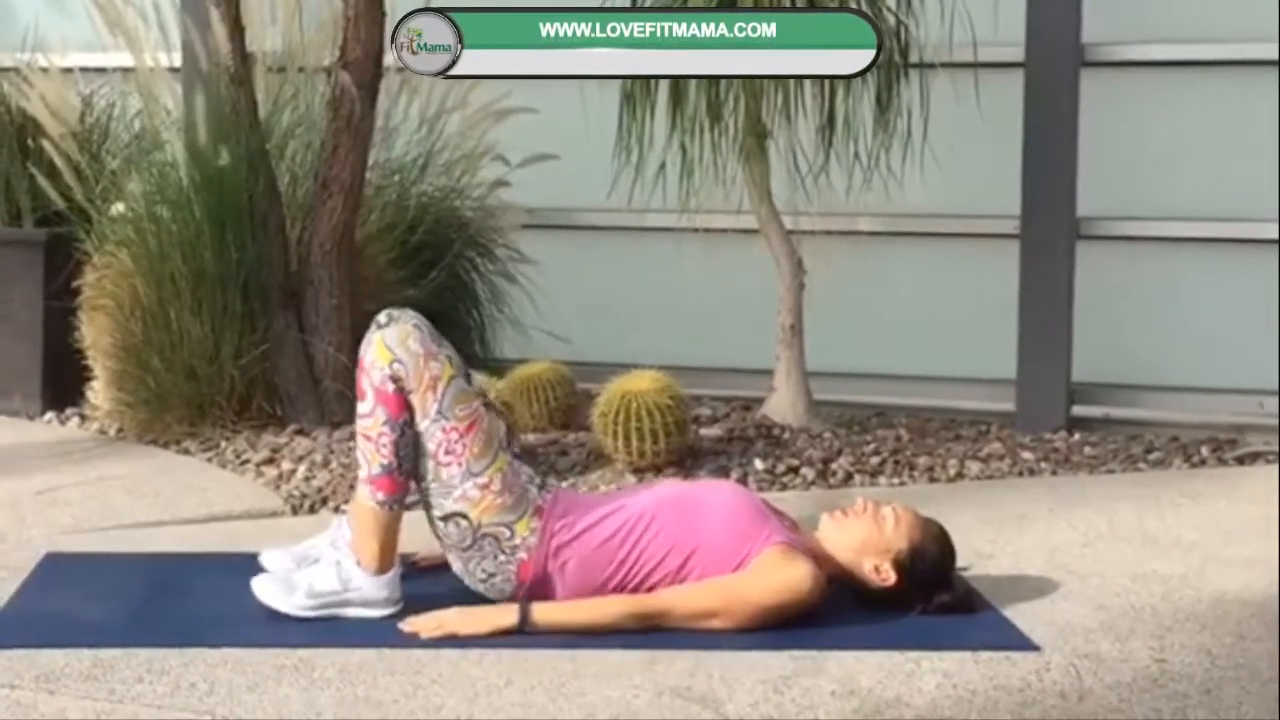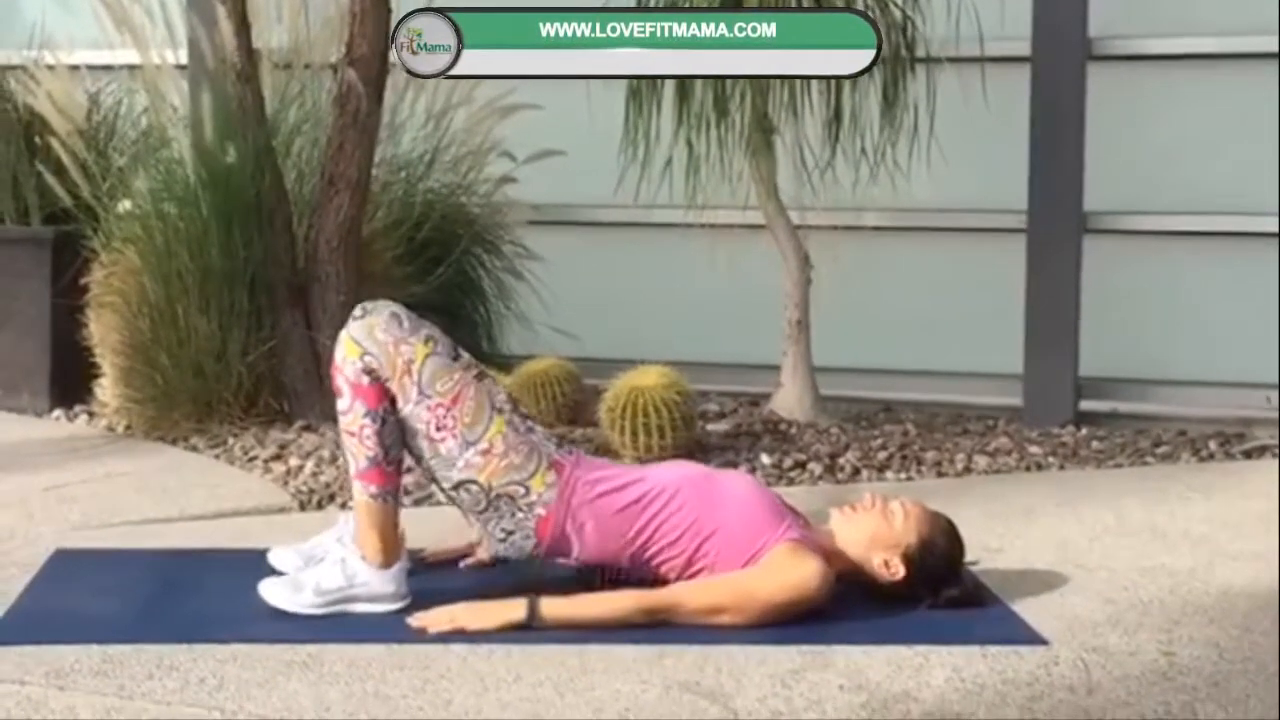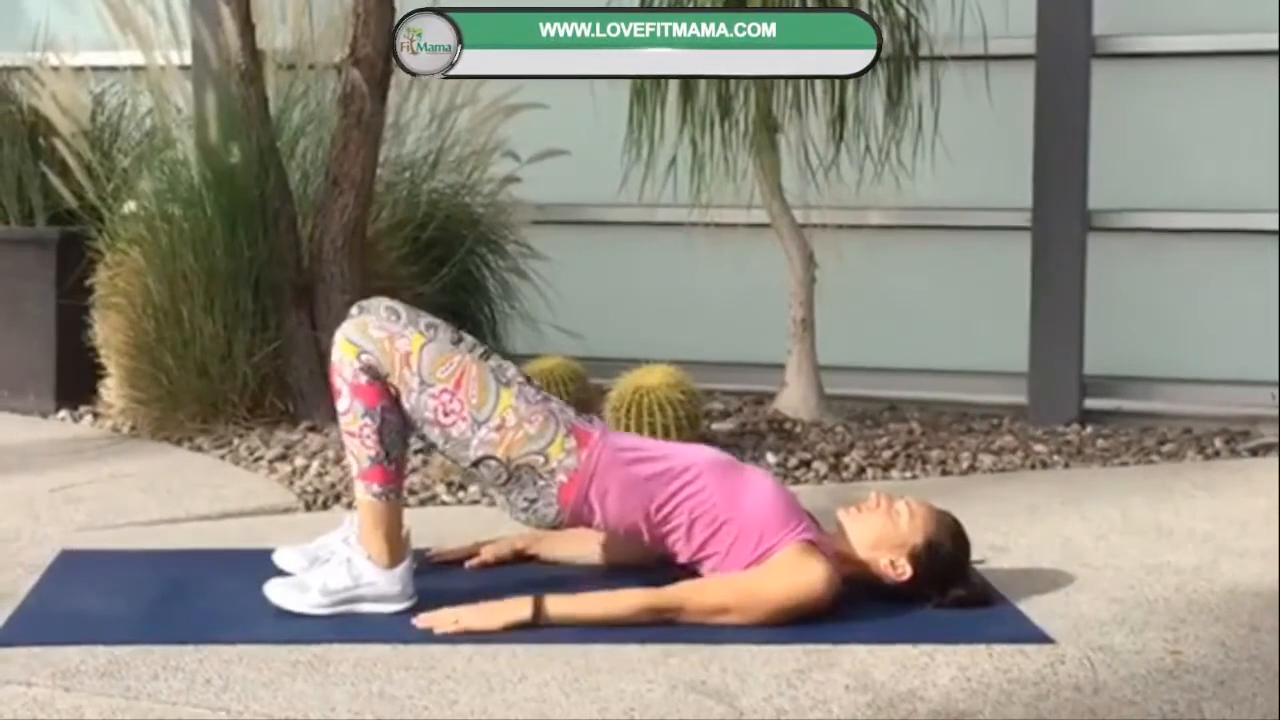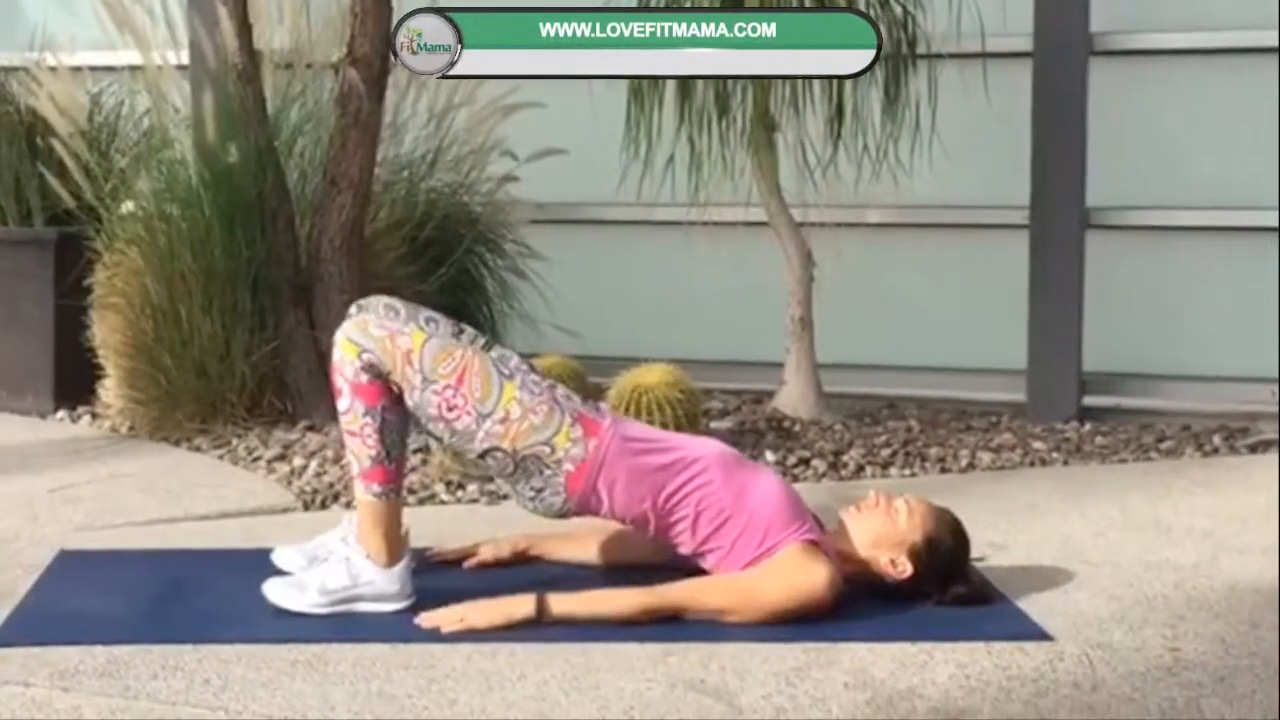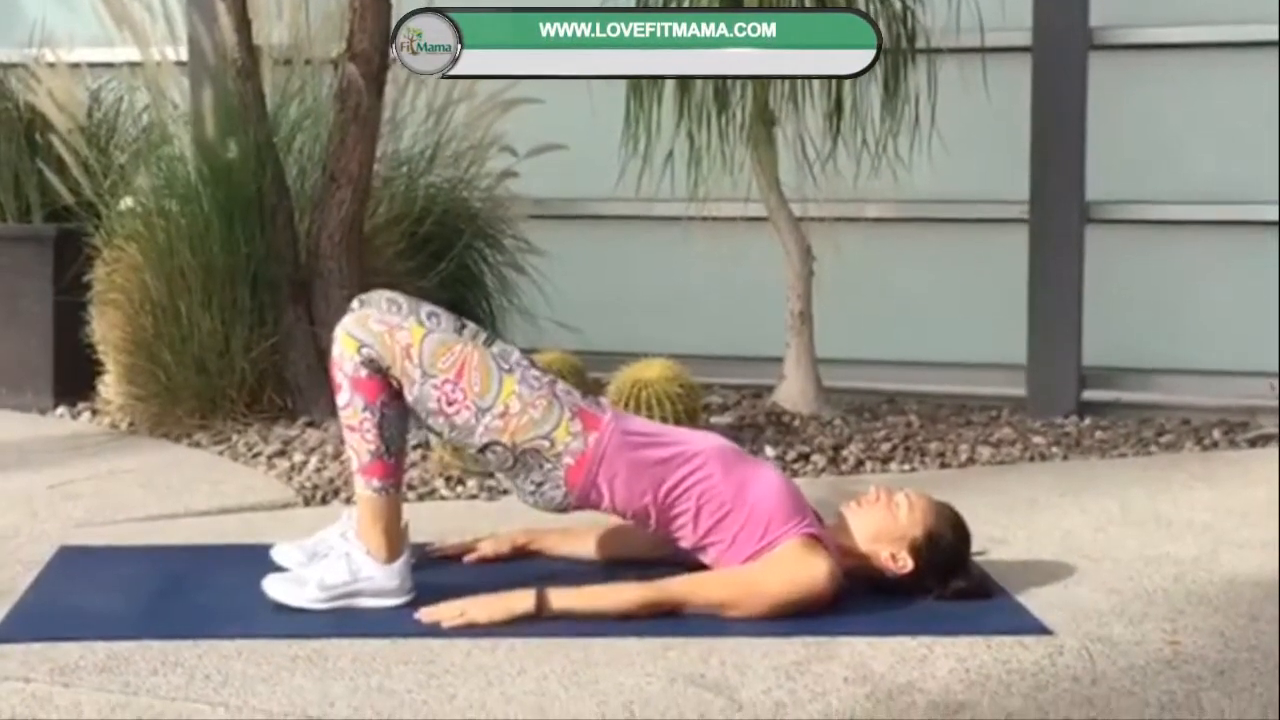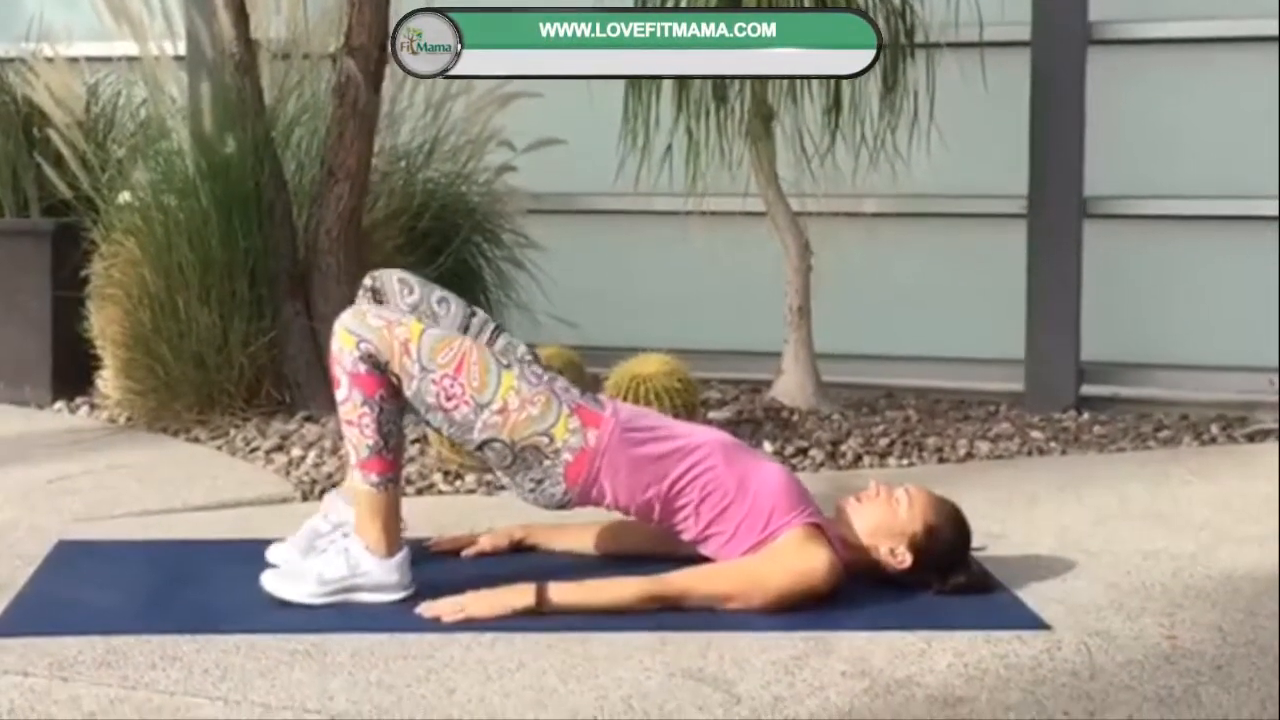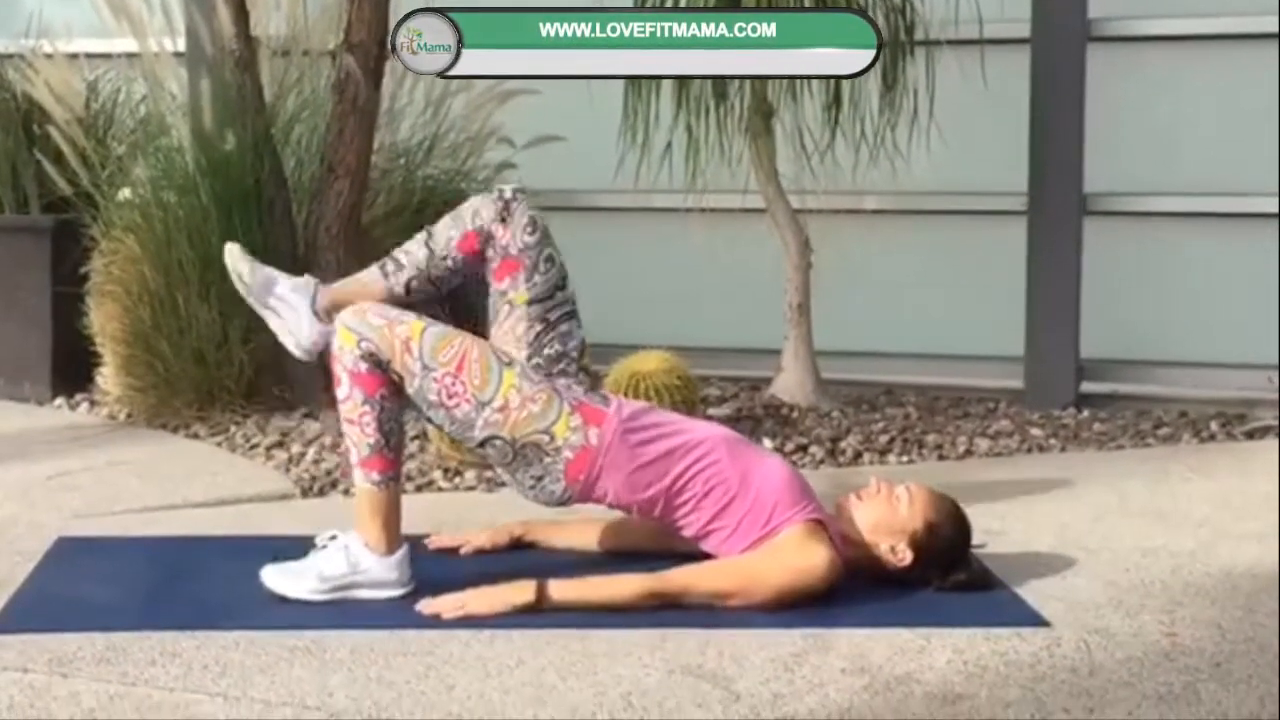
dt=0.4s
person 1, frame 1
left shoulder: (796, 578)
right shoulder: (783, 542)
left elbow: (649, 610)
left wrist: (503, 616)
left hip: (520, 553)
right hip: (541, 527)
left knee: (398, 339)
right knee: (406, 344)
left ankle: (363, 576)
right ankle: (356, 539)
person 1, frame 2
left shoulder: (803, 577)
right shoulder: (792, 541)
left elbow: (660, 606)
left wrist: (512, 611)
left hip: (541, 501)
right hip: (559, 492)
left knee: (371, 335)
right knee: (387, 335)
left ankle: (370, 570)
right ankle: (362, 538)
person 1, frame 3
left shoulder: (809, 578)
right shoulder: (799, 543)
left elbow: (663, 606)
left wrist: (518, 608)
right wrist: (520, 544)
left hip: (563, 469)
right hip: (579, 458)
left knee: (365, 335)
right knee: (381, 334)
left ankle: (376, 570)
right ankle: (367, 539)
person 1, frame 4
left shoulder: (811, 579)
right shoulder: (800, 544)
left elbow: (663, 602)
right elbow: (658, 538)
left wrist: (522, 606)
right wrist: (522, 544)
left hip: (570, 458)
right hip: (588, 440)
left knee: (364, 338)
right knee: (379, 321)
left ankle: (374, 569)
right ankle: (366, 537)
person 1, frame 5
left shoulder: (812, 572)
right shoulder: (802, 537)
left elbow: (663, 596)
right elbow: (660, 535)
left wrist: (524, 600)
right wrist: (525, 539)
left hip: (572, 452)
right hip: (588, 432)
left knee: (362, 335)
right knee: (378, 311)
left ankle: (376, 564)
right ankle: (366, 530)
person 1, frame 6
left shoulder: (812, 565)
right shoulder: (805, 531)
left elbow: (664, 591)
right elbow: (660, 532)
left wrist: (524, 596)
right wrist: (518, 536)
left hip: (572, 449)
right hip: (587, 425)
left knee: (361, 332)
right knee: (389, 290)
left ankle: (374, 560)
right ankle: (355, 513)
person 1, frame 7
left shoulder: (813, 562)
right shoulder: (813, 525)
left elbow: (660, 586)
right elbow: (667, 532)
left wrist: (525, 591)
right wrist: (515, 530)
left hip: (572, 454)
right hip: (589, 433)
left knee: (369, 338)
right knee: (506, 215)
left ankle: (374, 558)
right ankle: (322, 310)
